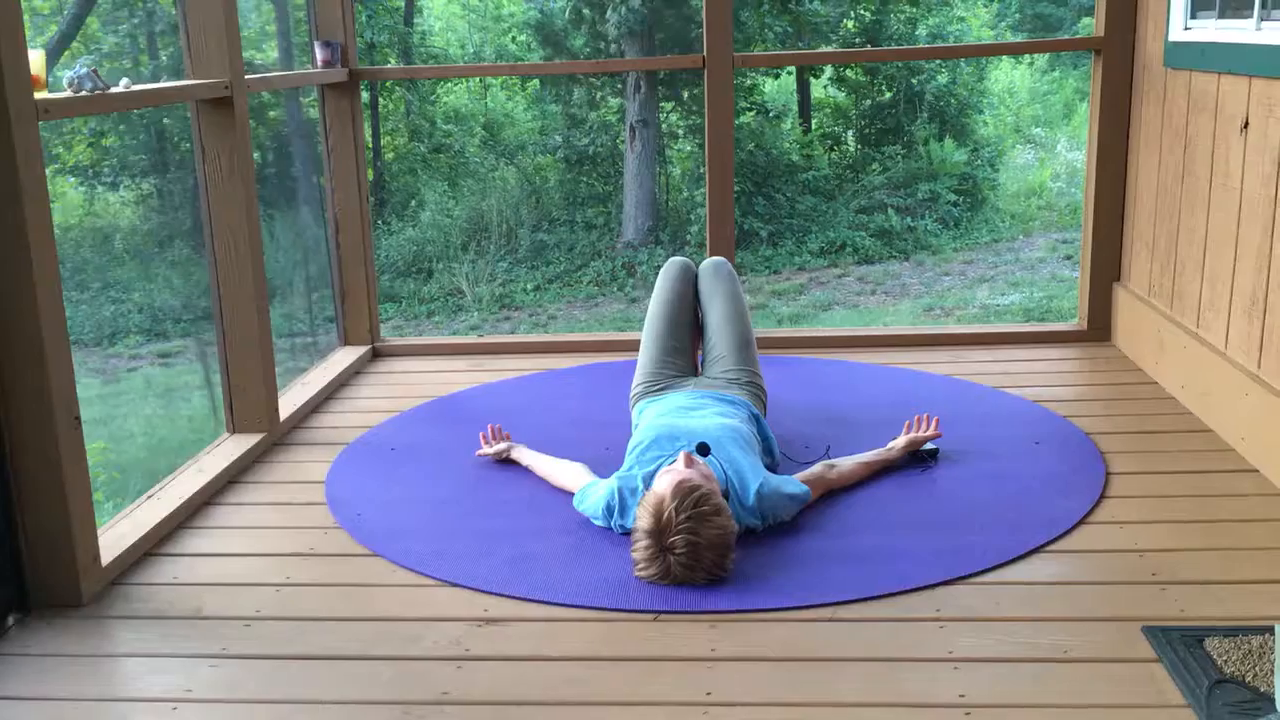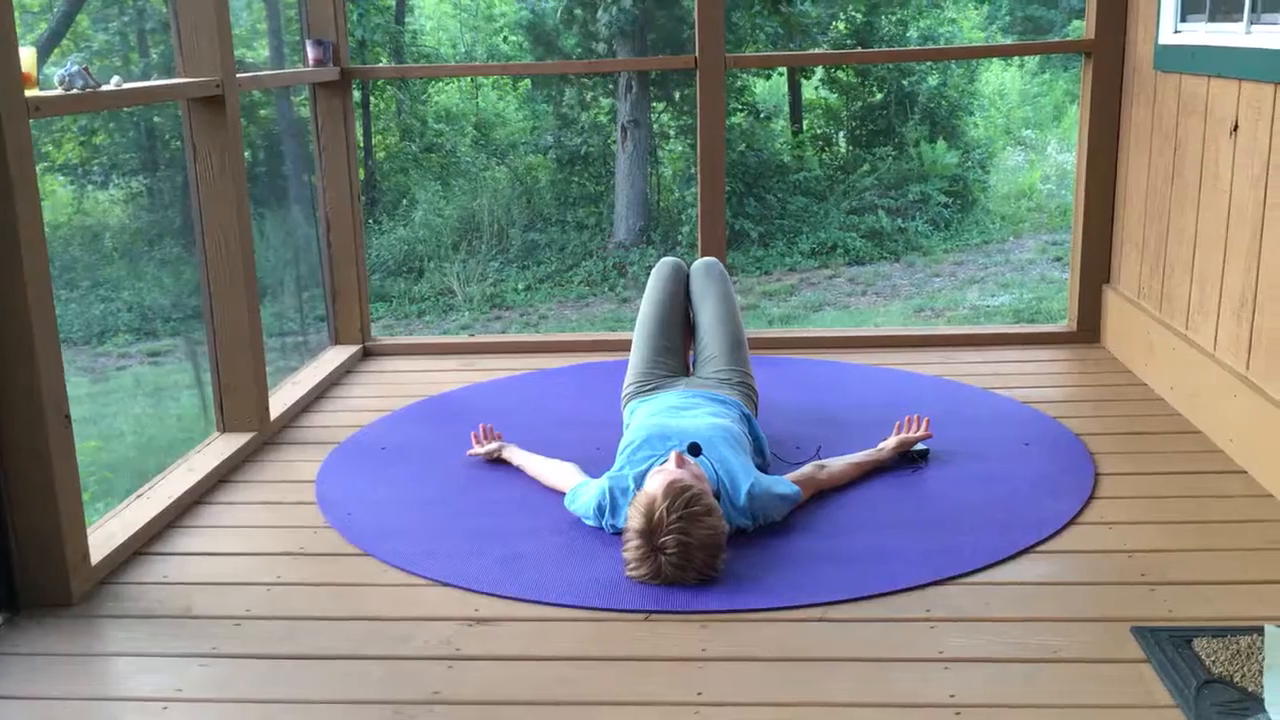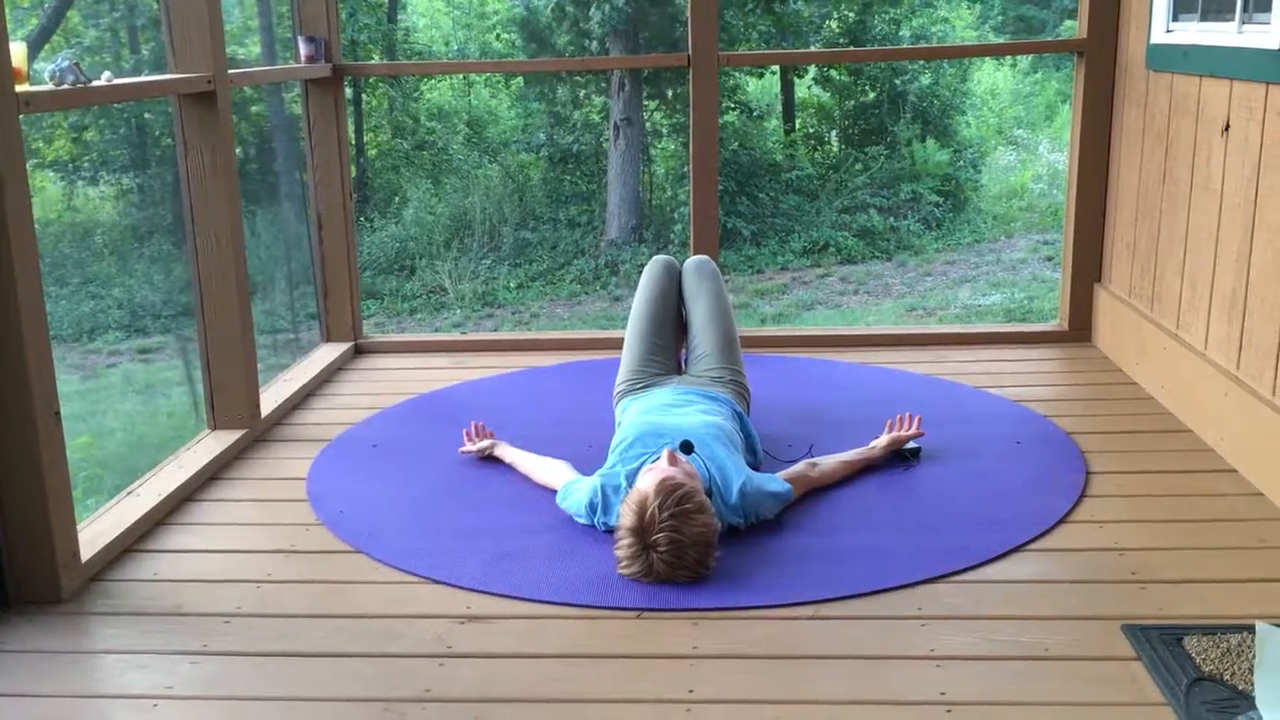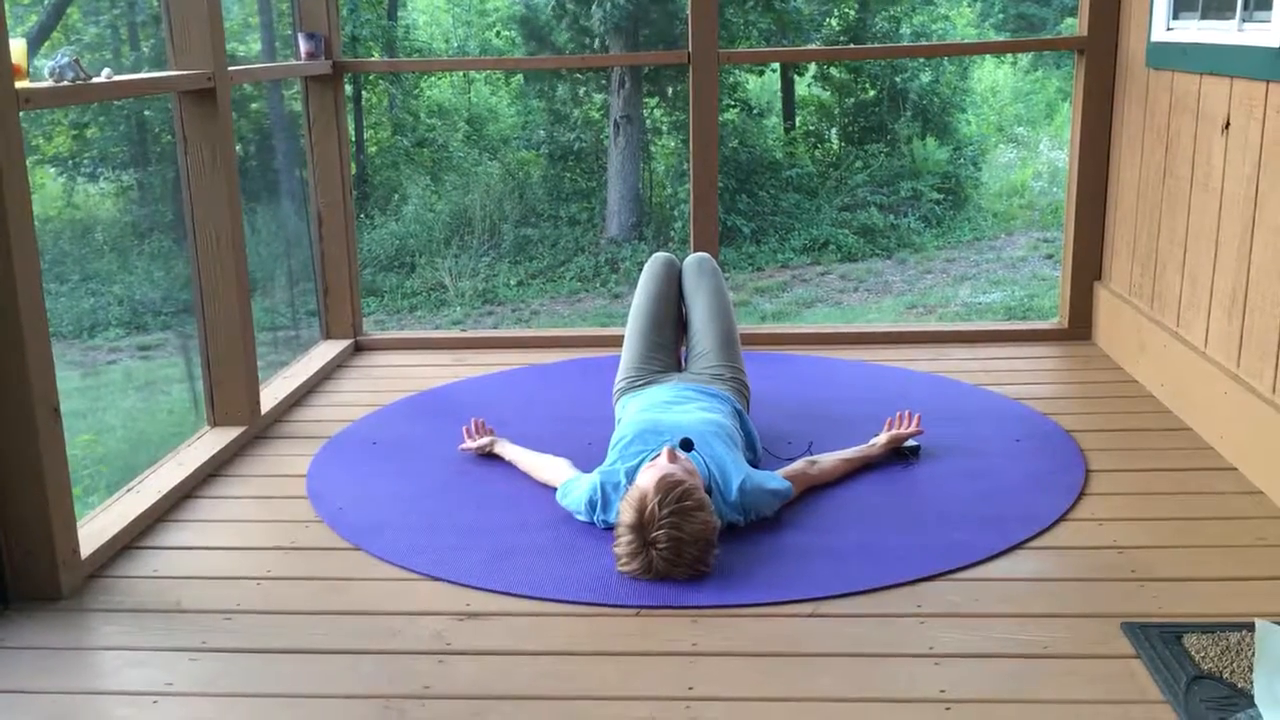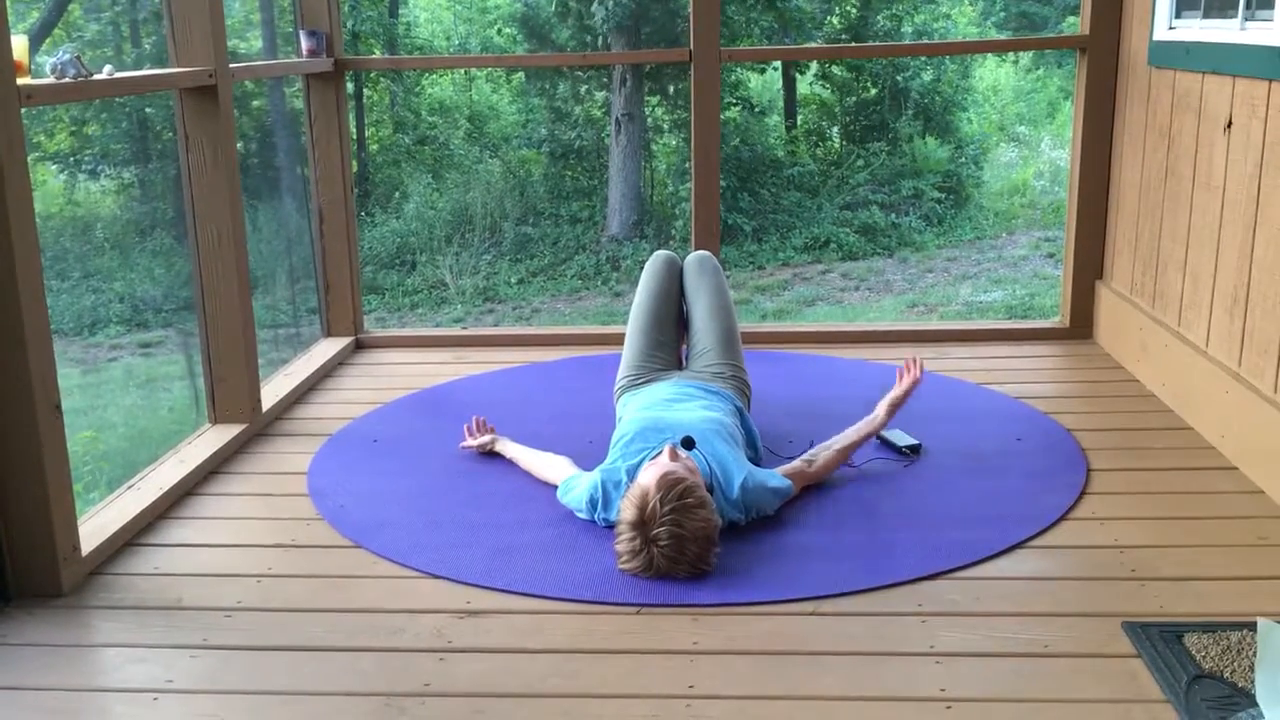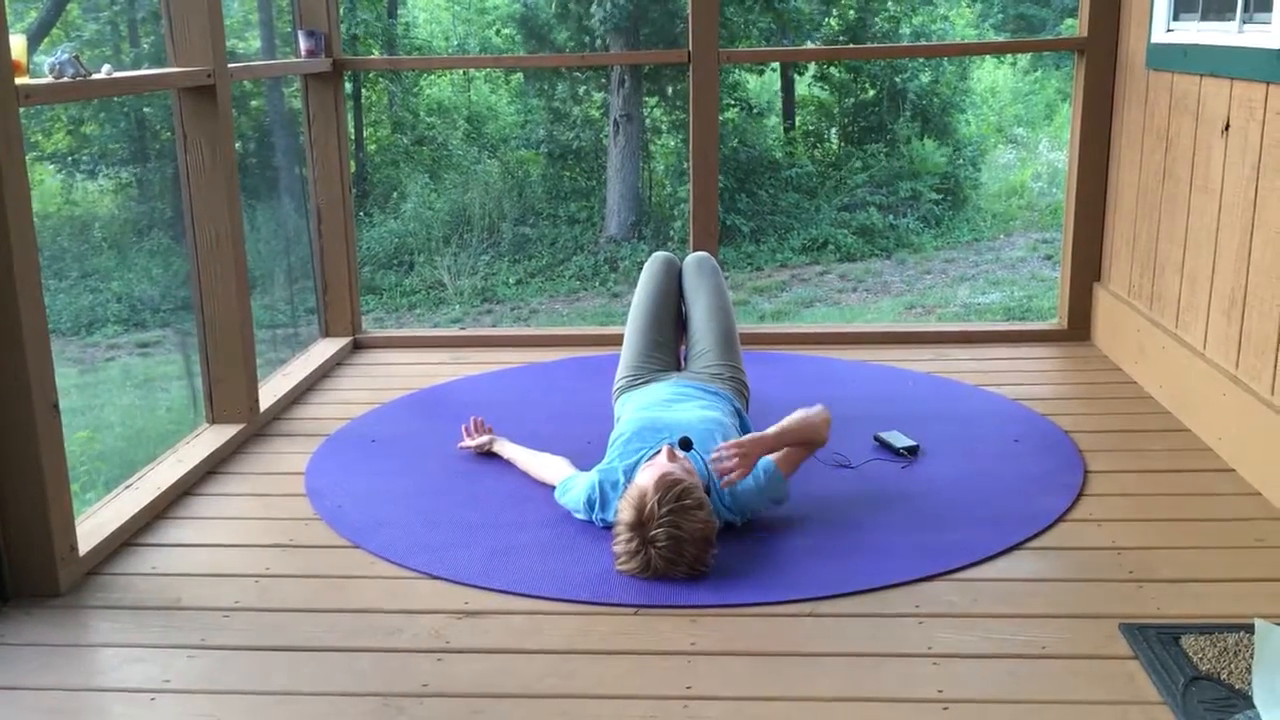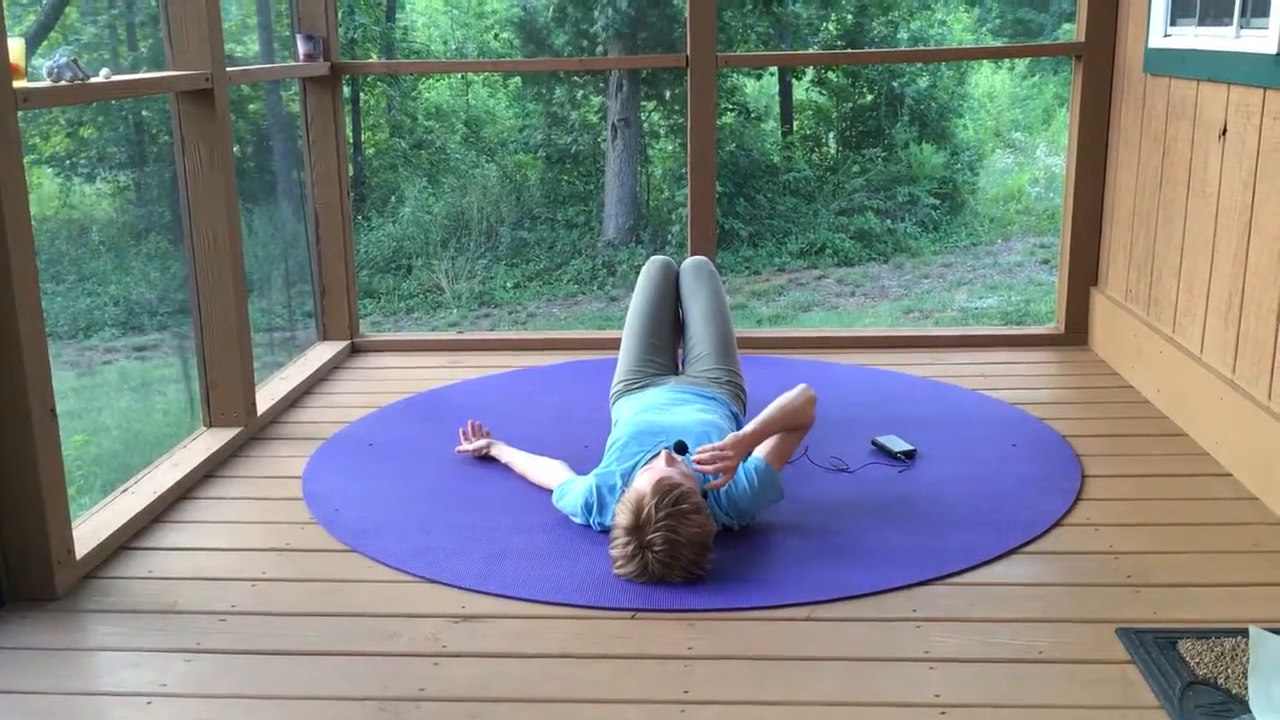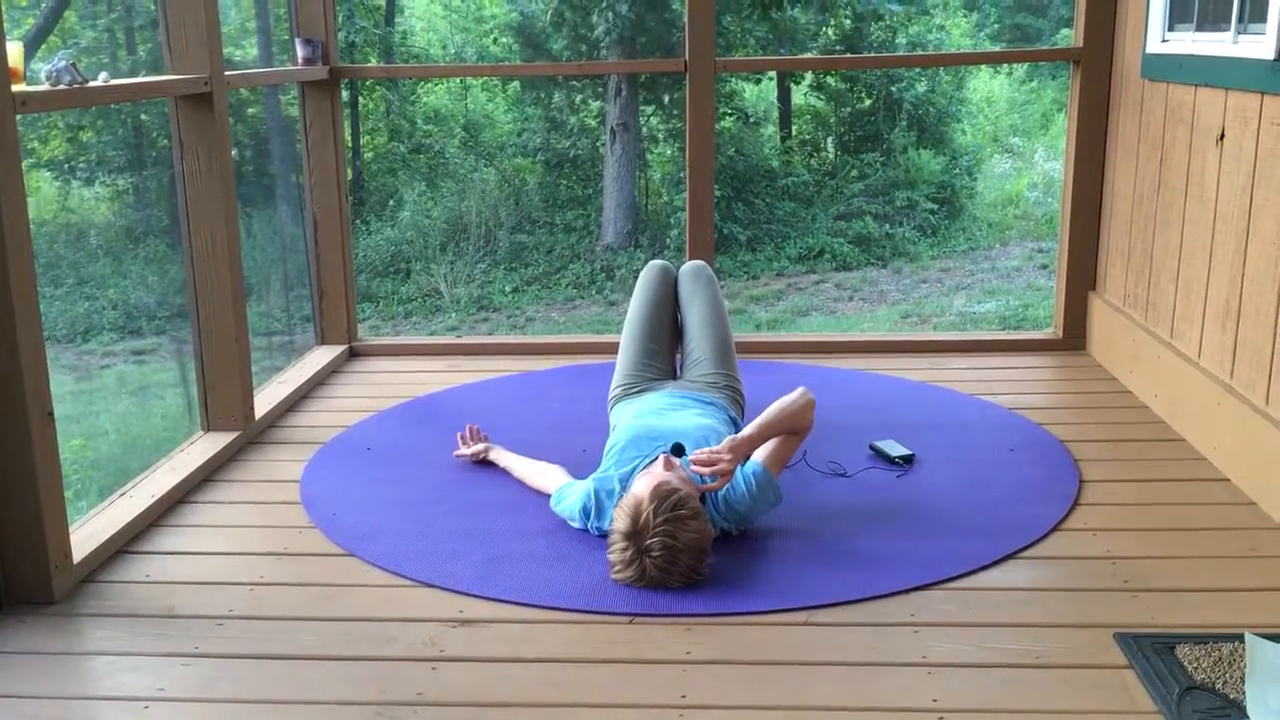
dt=0.4s
person 1, frame 1
left shoulder: (619, 504)
right shoulder: (758, 501)
left elbow: (573, 474)
right elbow: (827, 472)
left wrist: (511, 450)
right wrist: (899, 448)
left hip: (658, 399)
right hip: (734, 400)
left knee: (678, 268)
right knee: (715, 268)
person 1, frame 2
left shoulder: (610, 504)
right shoulder: (750, 500)
left elbow: (566, 474)
right elbow: (818, 474)
left wrist: (506, 450)
right wrist: (885, 451)
left hip: (650, 399)
right hip: (726, 400)
left knee: (670, 268)
right knee: (707, 268)
person 1, frame 3
left shoulder: (603, 501)
right shoulder: (741, 498)
left elbow: (558, 472)
right elbow: (810, 471)
left wrist: (497, 447)
right wrist: (878, 448)
left hip: (641, 395)
right hip: (718, 396)
left knee: (662, 266)
right knee: (699, 266)
person 1, frame 4
left shoulder: (602, 499)
right shoulder: (740, 496)
left elbow: (558, 469)
right elbow: (808, 470)
left wrist: (497, 444)
right wrist: (878, 445)
left hip: (641, 393)
right hip: (717, 395)
left knee: (662, 264)
right knee: (699, 264)
person 1, frame 5
left shoulder: (602, 498)
right shoulder: (741, 495)
left elbow: (561, 468)
right elbow: (810, 466)
left wrist: (500, 443)
right wrist: (885, 411)
left hip: (641, 390)
right hip: (718, 392)
left knee: (663, 263)
right knee: (701, 262)
person 1, frame 6
left shoulder: (600, 498)
right shoulder: (738, 497)
left elbow: (556, 467)
right elbow: (819, 421)
left wrist: (496, 442)
right wrist: (759, 442)
left hip: (640, 392)
right hip: (716, 392)
left knee: (663, 264)
right knee: (699, 264)
person 1, frame 7
left shoulder: (597, 502)
right shoulder: (735, 498)
left elbow: (554, 470)
right elbow: (804, 399)
left wrist: (493, 446)
right wrist: (744, 440)
left hip: (637, 394)
right hip: (714, 395)
left knee: (660, 267)
right knee: (697, 267)
person 1, frame 8
left shoulder: (596, 507)
right shoulder: (733, 504)
left elbow: (549, 474)
right elbow: (802, 401)
left wrist: (492, 451)
right wrist: (743, 442)
left hip: (636, 398)
right hip: (712, 400)
left knee: (658, 271)
right knee: (695, 271)
